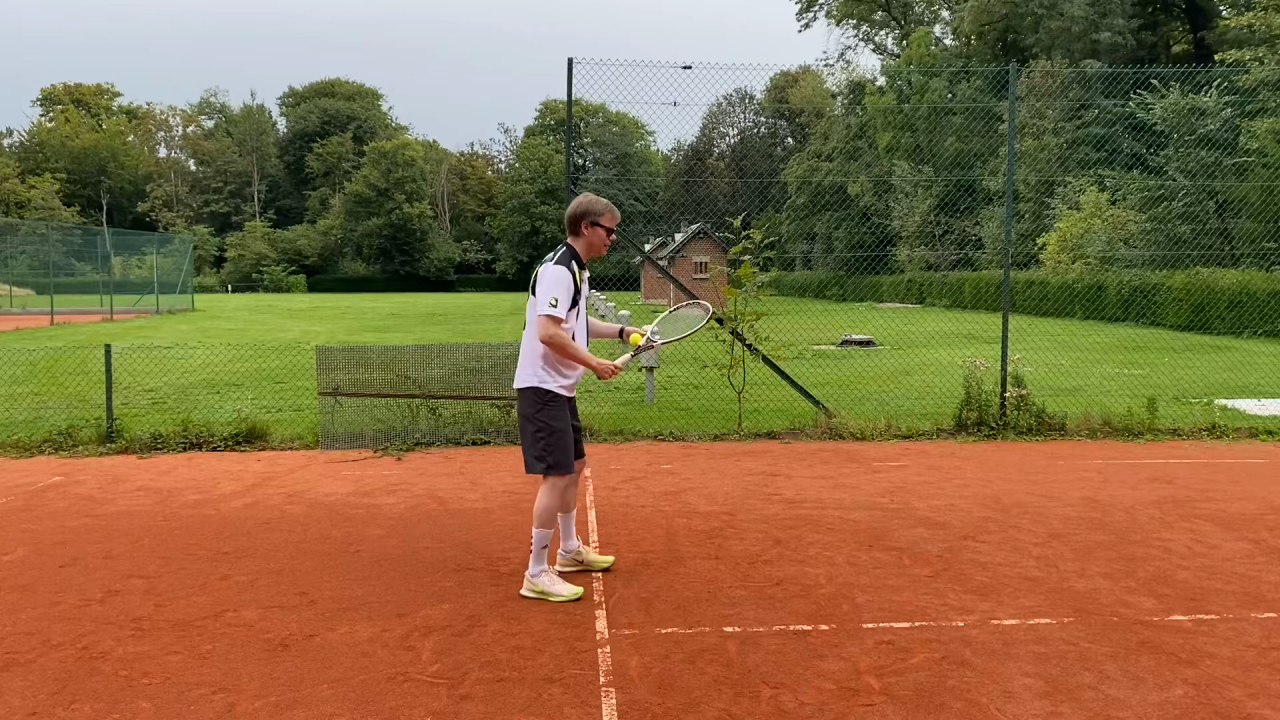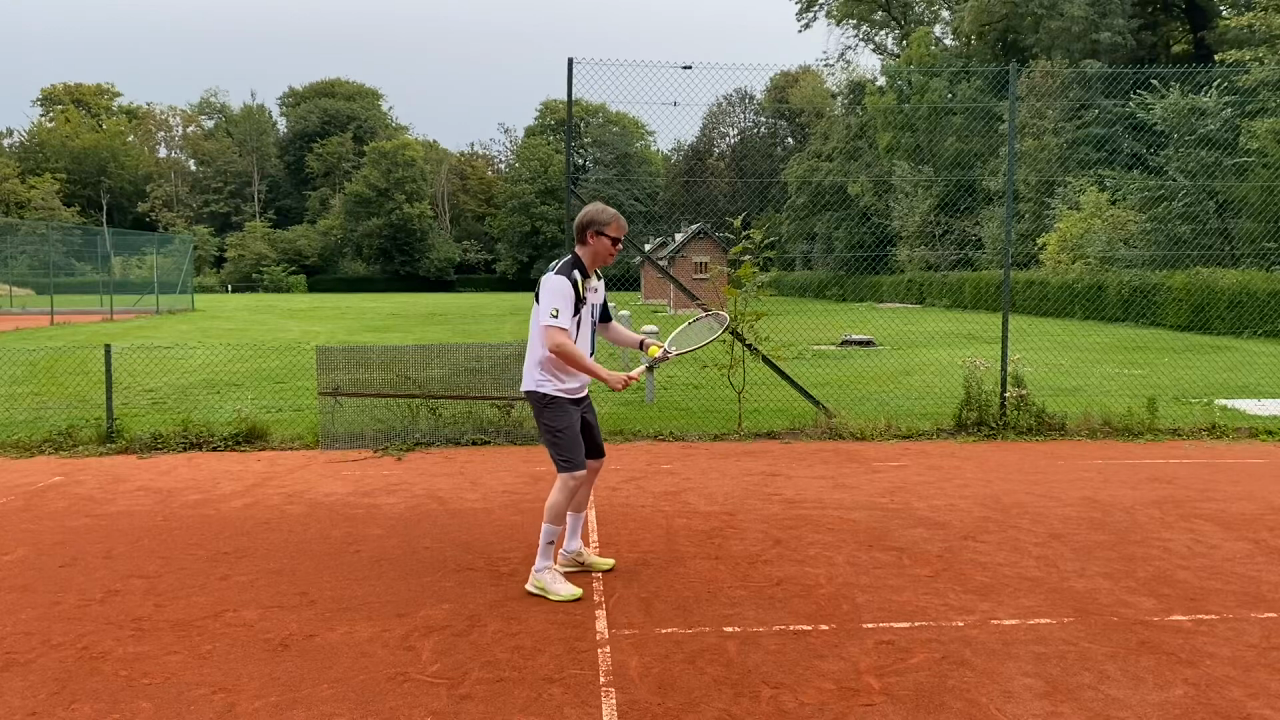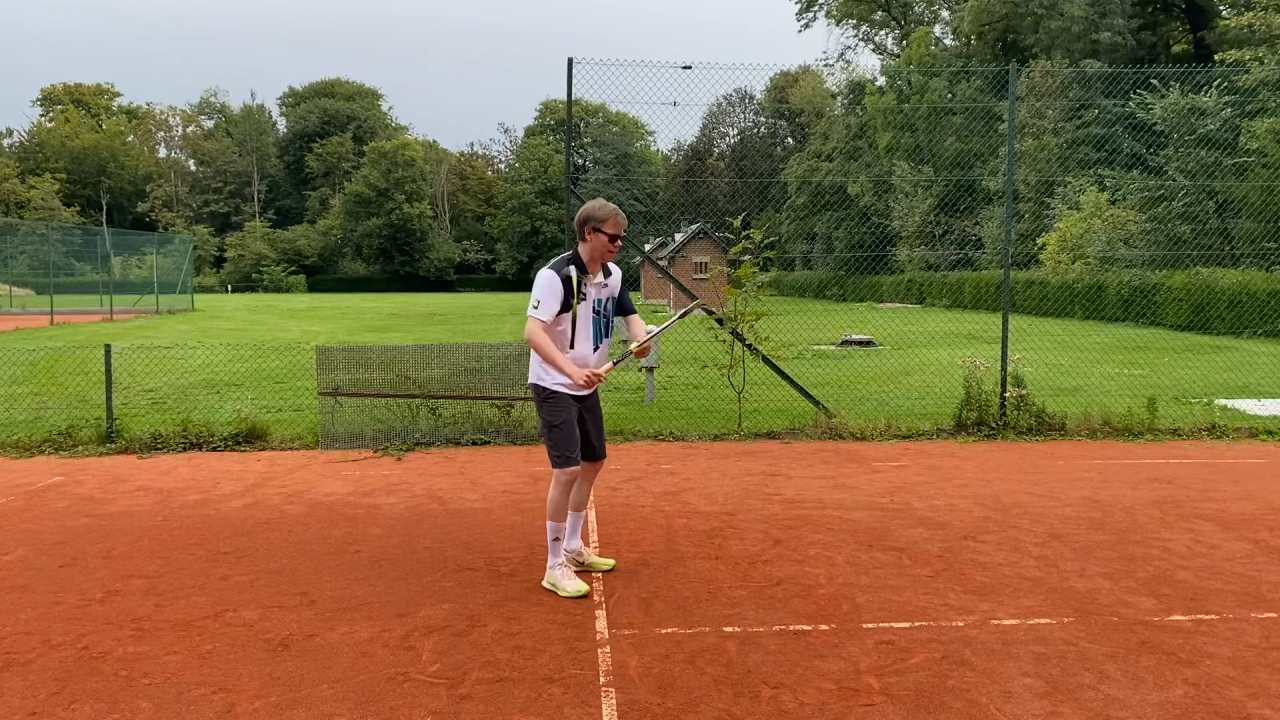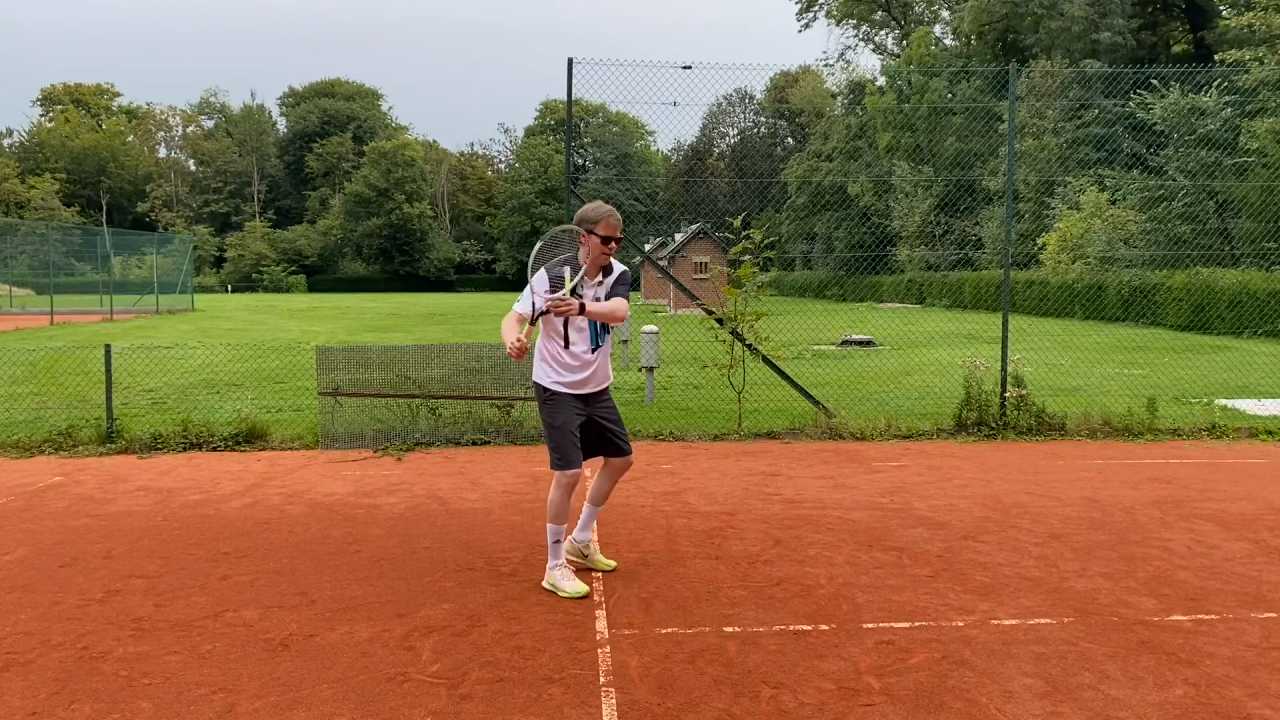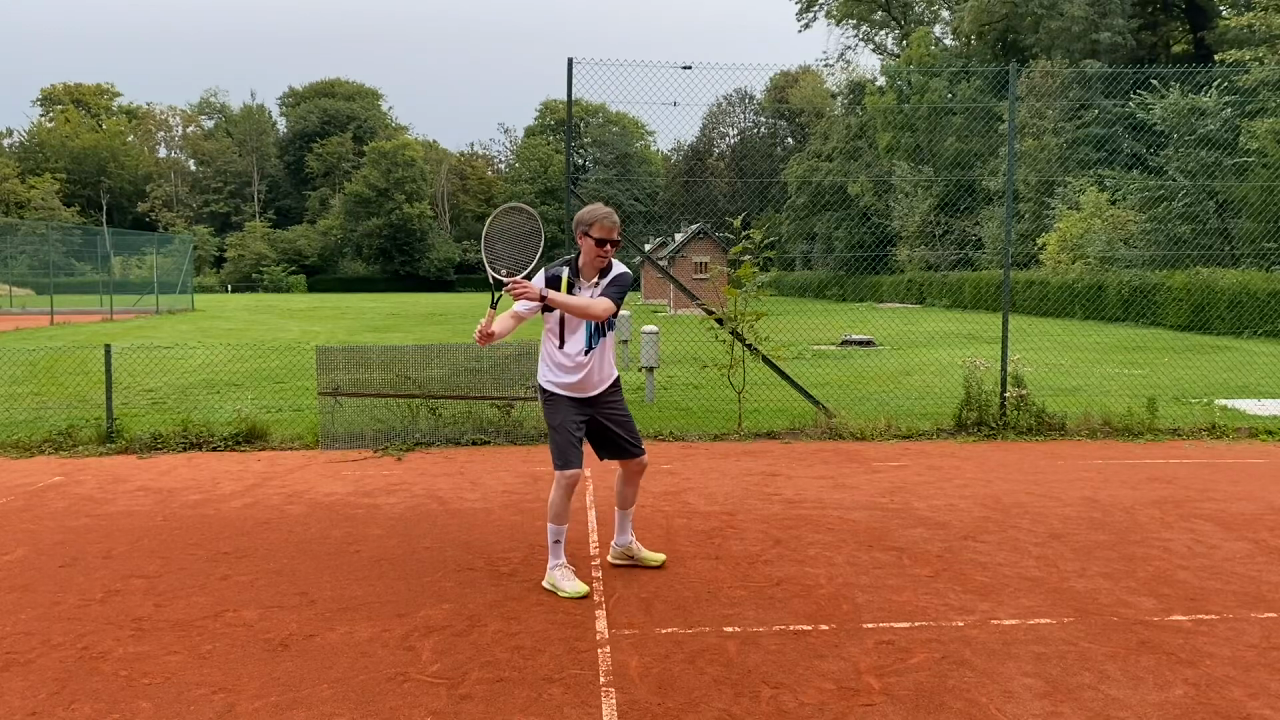
dt=0.2s
person 1, frame 1
left shoulder: (576, 269)
right shoulder: (558, 269)
right elbow: (548, 332)
left wrist: (620, 331)
right wrist: (593, 363)
left hip: (559, 387)
right hip: (543, 387)
left knee: (573, 466)
right knee: (557, 476)
left ankle: (570, 549)
right ankle: (537, 574)
person 1, frame 2
left shoulder: (595, 279)
right shoulder: (561, 279)
left elbow: (604, 326)
right elbow: (556, 343)
left wrist: (643, 342)
right wrist: (604, 375)
left hip: (575, 390)
right hip: (550, 391)
left knee: (592, 465)
right knee: (572, 474)
left ankle: (572, 549)
right ankle: (542, 570)
person 1, frame 3
left shoulder: (612, 275)
right shoulder: (556, 275)
left elbow: (629, 316)
right elbow: (533, 331)
left wrist: (640, 338)
right wrist: (568, 368)
left hip: (585, 388)
right hip: (556, 387)
left knee: (591, 464)
right knee: (566, 471)
left ankle: (572, 548)
right ankle: (555, 566)
person 1, frame 4
left shoulder: (618, 274)
right shoulder: (551, 275)
left elbow: (619, 312)
right elbow: (513, 318)
left wrist: (580, 308)
right wrist: (512, 342)
left hip: (597, 386)
right hip: (558, 389)
left knee: (621, 459)
right knee: (568, 474)
left ankle: (580, 540)
right ankle: (555, 567)
person 1, frame 5
left shoulder: (619, 276)
right shoulder: (552, 275)
left elbow: (599, 310)
right elbow: (515, 314)
left wrist: (546, 297)
right wrist: (491, 329)
left hip: (604, 387)
right hip: (561, 391)
left knee: (635, 462)
right knee: (569, 474)
left ankle: (624, 544)
right ankle: (555, 567)
